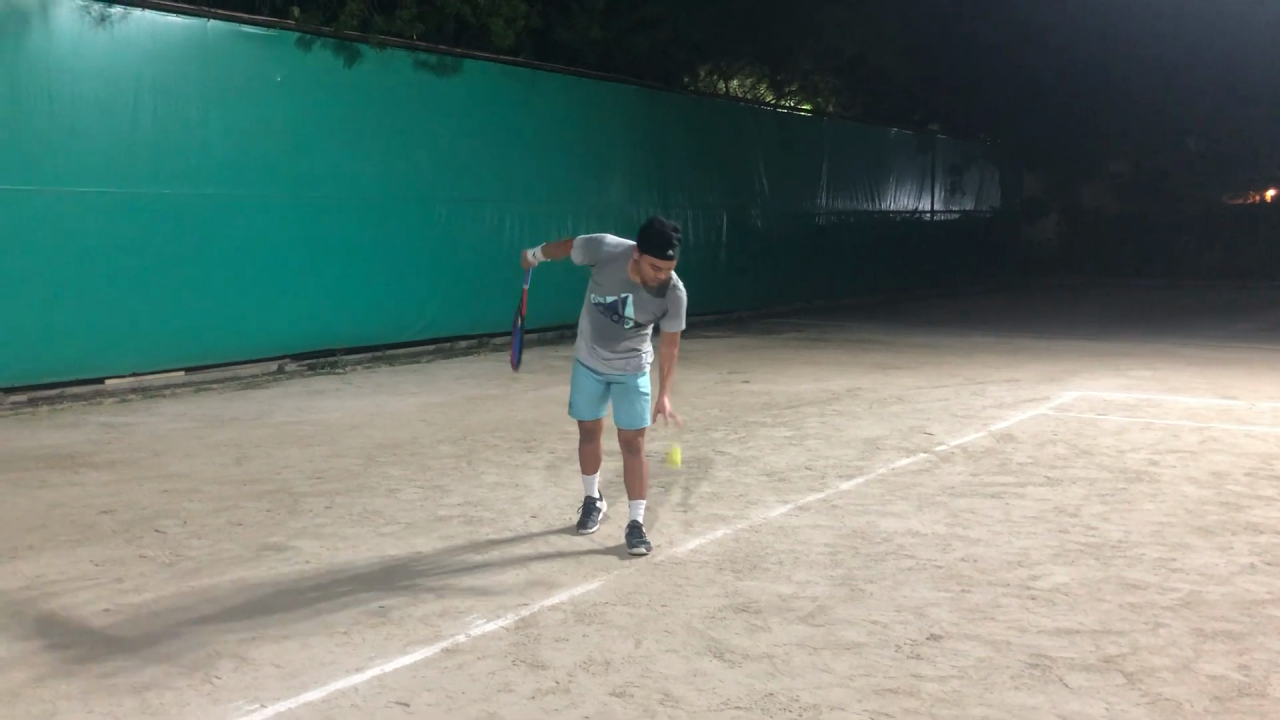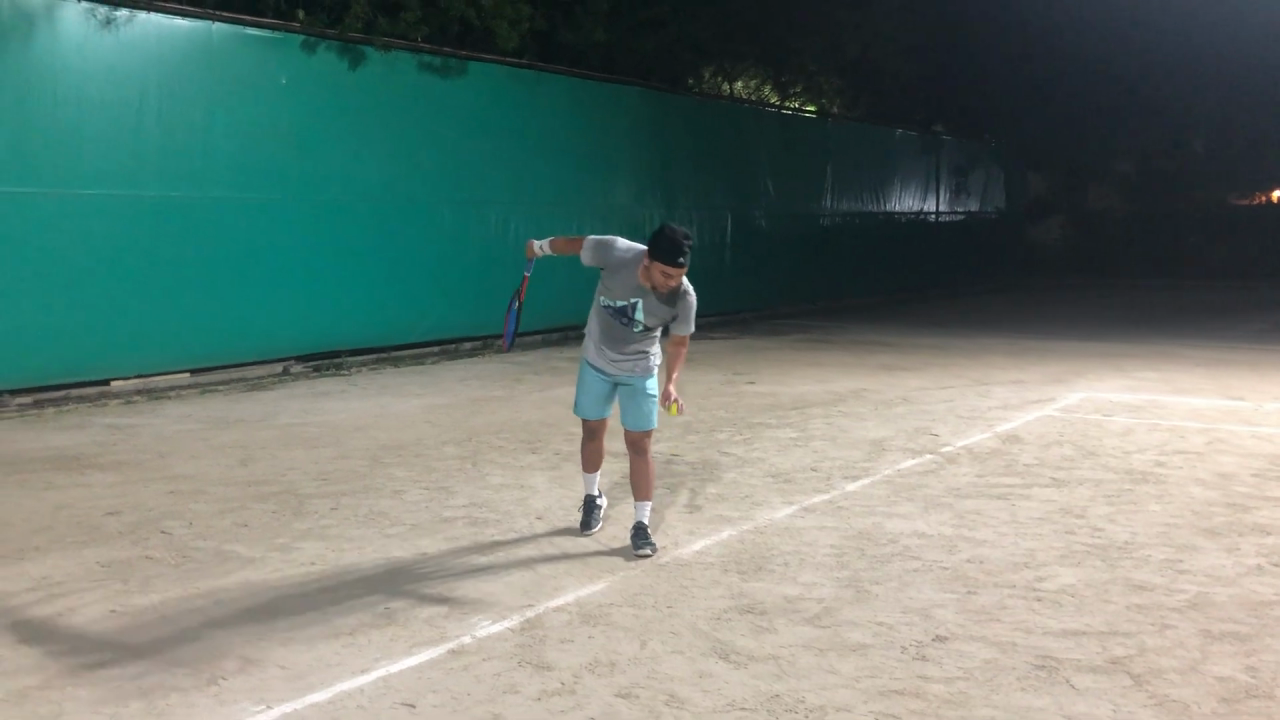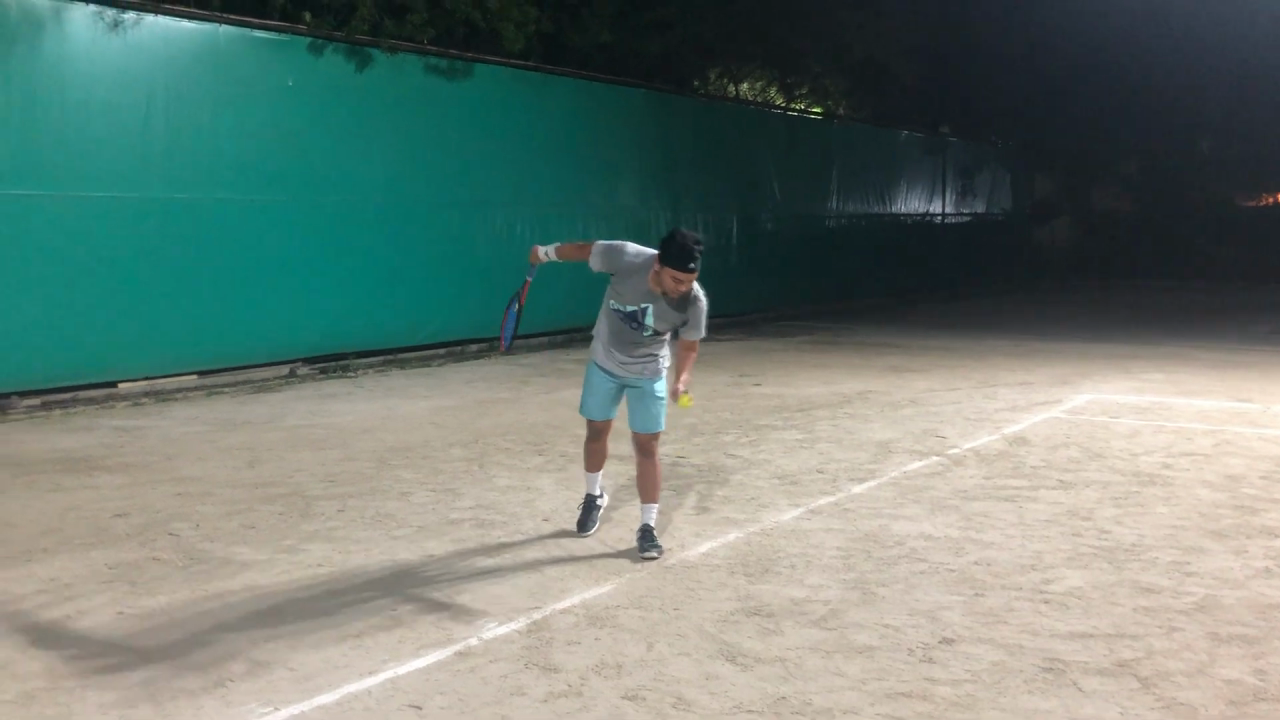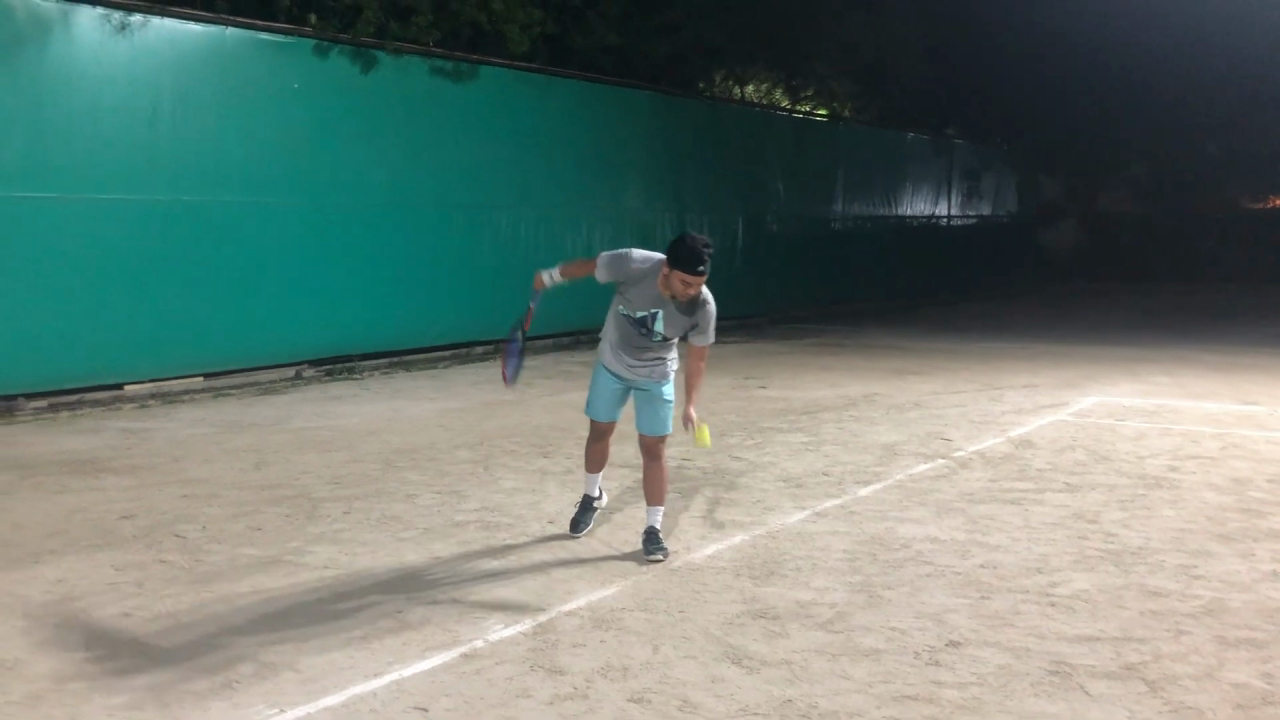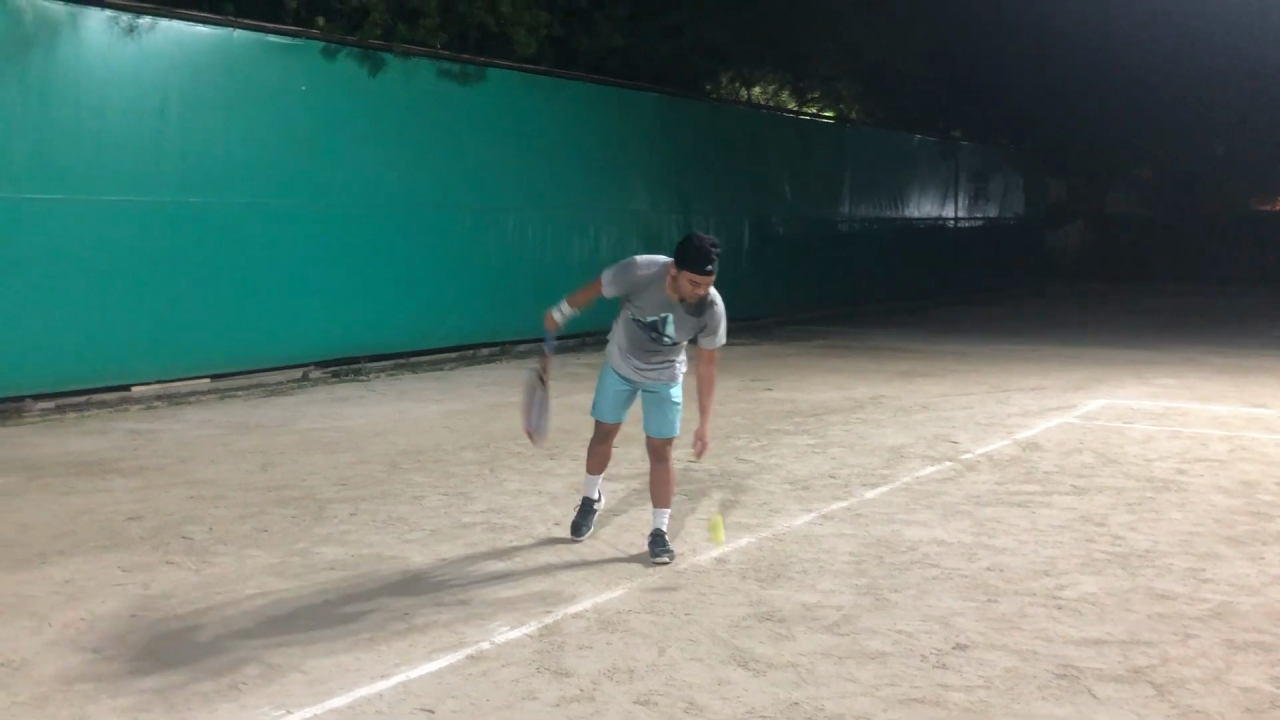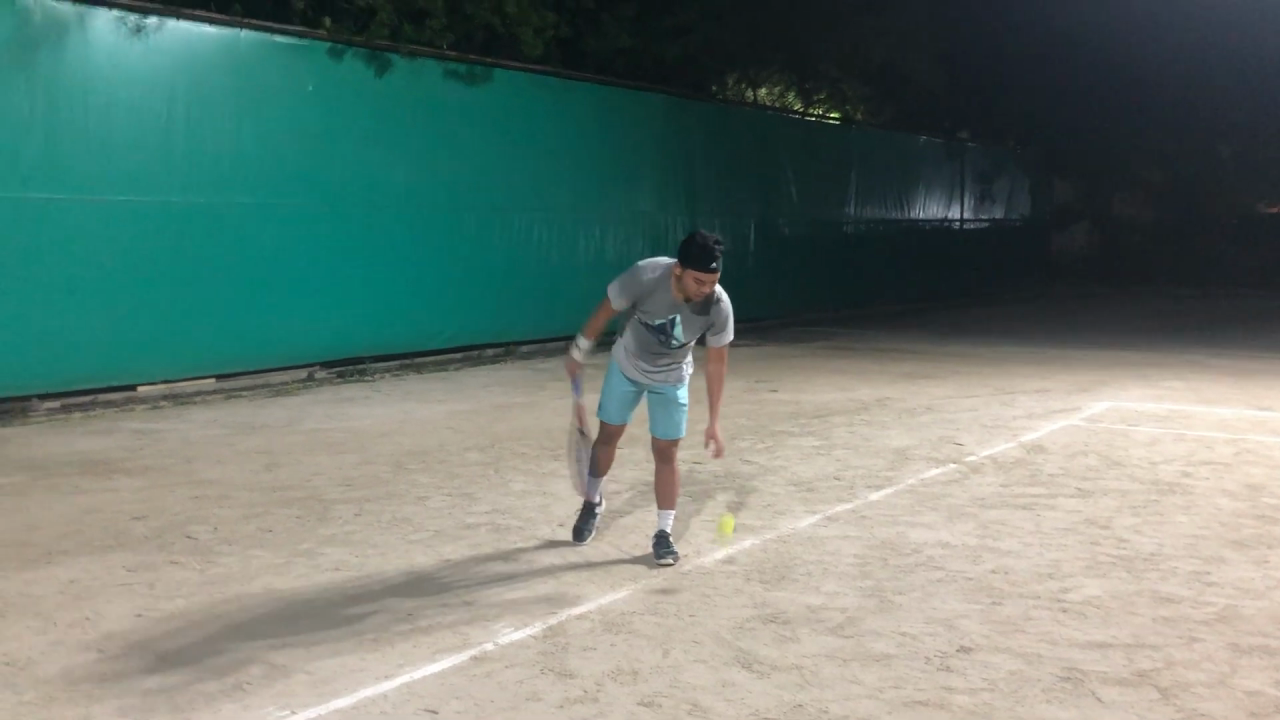
dt=0.1s
person 1, frame 1
left shoulder: (674, 293)
right shoulder: (605, 249)
left elbow: (670, 344)
right elbow: (566, 246)
left wrist: (664, 393)
right wrist: (534, 255)
left hip: (632, 367)
right hip: (588, 360)
left knee: (632, 442)
right knee: (589, 431)
left ankle: (636, 523)
right ankle: (592, 500)
person 1, frame 2
left shoulder: (684, 298)
right shoulder: (615, 253)
left elbow: (679, 343)
right elbow: (576, 244)
left wrist: (671, 383)
right wrist: (541, 247)
left hip: (640, 369)
right hip: (596, 359)
left knee: (639, 443)
right knee: (592, 430)
left ankle: (641, 524)
right ankle: (593, 498)
person 1, frame 3
left shoulder: (695, 303)
right shoulder: (626, 258)
left elbow: (688, 348)
right elbow: (583, 250)
left wrist: (682, 380)
right wrist: (546, 252)
left hip: (649, 371)
right hip: (604, 361)
left knee: (646, 446)
right knee: (596, 431)
left ankle: (648, 527)
right ankle: (594, 497)
person 1, frame 4
left shoulder: (703, 306)
right shoulder: (633, 265)
left elbow: (698, 357)
right elbow: (588, 266)
left wrist: (690, 404)
right wrist: (550, 276)
left hip: (657, 374)
right hip: (612, 363)
left knee: (653, 448)
right knee: (599, 432)
left ankle: (653, 529)
right ankle: (592, 497)
person 1, frame 5
left shoulder: (712, 309)
right shoulder: (639, 271)
left elbow: (707, 364)
right elbow: (596, 289)
left wrist: (703, 422)
right wrist: (561, 312)
left hip: (665, 377)
right hip: (620, 365)
left knee: (660, 451)
right knee: (603, 434)
left ankle: (659, 532)
right ankle: (591, 498)
person 1, frame 6
left shoulder: (719, 306)
right shoulder: (645, 276)
left elbow: (717, 362)
right elbow: (606, 311)
left wrist: (714, 421)
right wrist: (580, 350)
left hip: (671, 378)
right hip: (626, 366)
left knee: (666, 452)
right knee: (608, 435)
left ankle: (663, 533)
right ankle: (592, 501)
